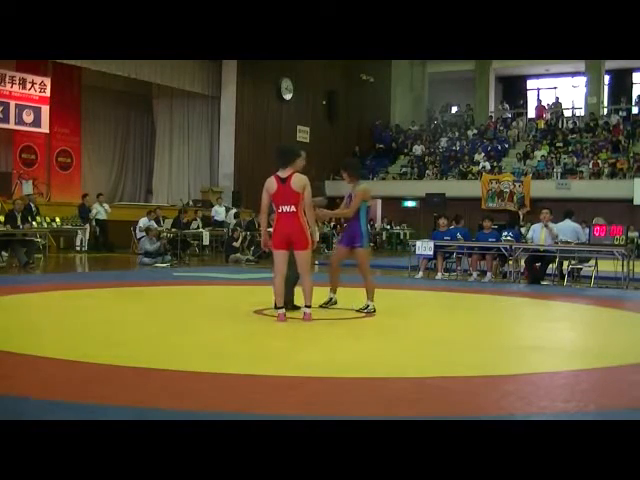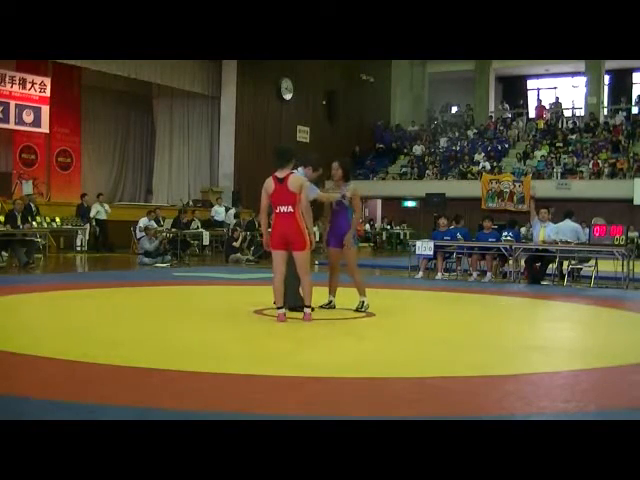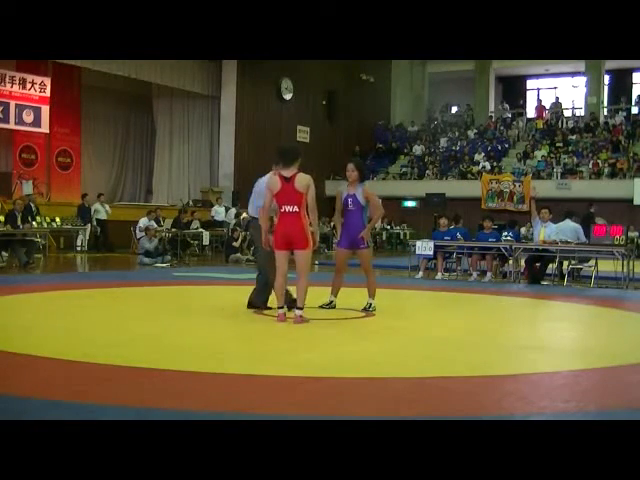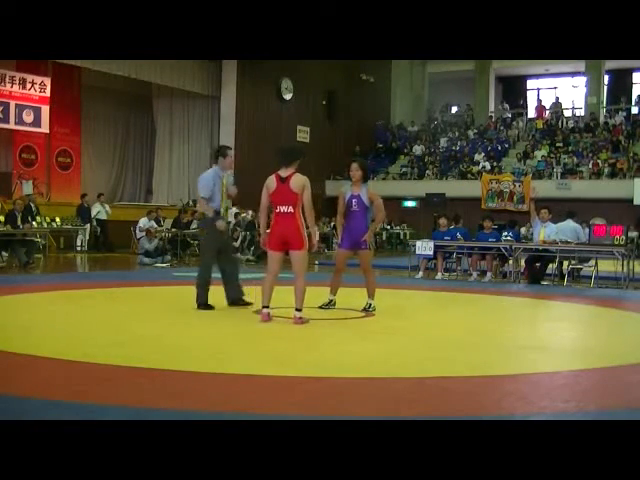
dt=0.7s
person 1, frame 1
left shoulder: (270, 182)
right shoulder: (302, 179)
left elbow: (264, 211)
right elbow: (309, 209)
left wrist: (264, 234)
right wrist: (313, 231)
left hip: (279, 230)
right hip: (298, 229)
left knee: (279, 273)
right knee: (305, 273)
left ankle: (280, 312)
right ankle: (307, 311)
person 1, frame 2
left shoulder: (268, 182)
right shoulder: (299, 180)
left elbow: (263, 212)
right elbow: (305, 209)
left wrist: (265, 235)
right wrist: (311, 233)
left hip: (277, 230)
right hip: (296, 230)
left knee: (278, 273)
right knee: (304, 273)
left ankle: (280, 312)
right ankle: (307, 311)
person 1, frame 3
left shoulder: (273, 181)
right shoulder: (306, 179)
left elbow: (265, 210)
right elbow: (312, 209)
left wrist: (264, 233)
right wrist: (315, 231)
left hip: (281, 230)
right hip: (300, 229)
left knee: (280, 273)
right knee: (302, 274)
left ankle: (281, 312)
right ankle: (299, 313)
person 1, frame 4
left shoulder: (270, 180)
right shoulder: (302, 180)
left elbow: (263, 210)
right elbow: (308, 209)
left wrist: (263, 233)
right wrist: (314, 234)
left hip: (276, 230)
right hip: (295, 230)
left knee: (271, 273)
right knee: (299, 275)
left ankle: (265, 311)
right ankle: (298, 314)
person 2, frame 1
left shoulder: (284, 176)
right shoulder: (291, 177)
right elbow: (297, 201)
left wrist: (312, 202)
right wrist: (315, 201)
left hip: (287, 222)
right hip: (288, 222)
left knee: (286, 264)
right knee: (291, 264)
left ankle: (284, 300)
right ankle: (284, 300)
person 2, frame 2
left shoulder: (295, 176)
right elbow: (323, 198)
right wrist: (343, 196)
left knee: (291, 264)
right knee: (293, 264)
left ankle: (290, 299)
right ankle: (293, 301)
person 2, frame 3
right shoulder: (266, 183)
right elbow: (261, 210)
right hip: (259, 224)
left knee: (267, 263)
right knee: (271, 264)
left ankle: (257, 300)
right ankle: (287, 300)
person 2, frame 4
left shoulder: (227, 177)
right shoulder: (208, 177)
left elbow: (230, 196)
right elbow: (202, 203)
left wrist: (232, 193)
right wrist: (214, 220)
left hip: (220, 219)
right hip: (209, 220)
left knee: (227, 259)
right knee: (207, 261)
left ankle: (235, 297)
right ankle: (202, 300)
person 3, frame 1
left shoulder: (361, 189)
right shoulder: (352, 190)
left elbow: (350, 212)
right elbow: (342, 210)
left wrist: (329, 213)
right wrist: (326, 214)
left hip: (360, 233)
right hip: (348, 232)
left knee: (364, 270)
right knee: (334, 264)
left ankle: (370, 304)
right ankle: (332, 296)
person 3, frame 2
left shoulder: (351, 191)
left elbow: (358, 214)
left wrist: (350, 233)
right wrist: (326, 231)
left hip: (347, 233)
right hip: (333, 233)
left knee: (352, 269)
right knee: (333, 268)
left ankle: (363, 300)
right ankle: (331, 300)
person 3, frame 3
left shoulder: (365, 191)
right shoulder: (341, 192)
left elbow: (380, 211)
right elbow: (337, 213)
left wrist: (368, 228)
right wrist: (339, 229)
left hip: (361, 235)
right hip: (345, 235)
left knee: (367, 270)
right knee: (339, 269)
left ankle: (371, 301)
right ankle: (332, 300)
person 3, frame 4
left shoulder: (369, 192)
right shoulder: (345, 192)
left elbow: (381, 214)
right elbow: (340, 214)
left wrist: (371, 232)
right wrist: (340, 233)
left hip: (363, 235)
right hip: (347, 235)
left knee: (367, 270)
right knee: (338, 268)
left ankle: (371, 302)
right ankle: (332, 299)
